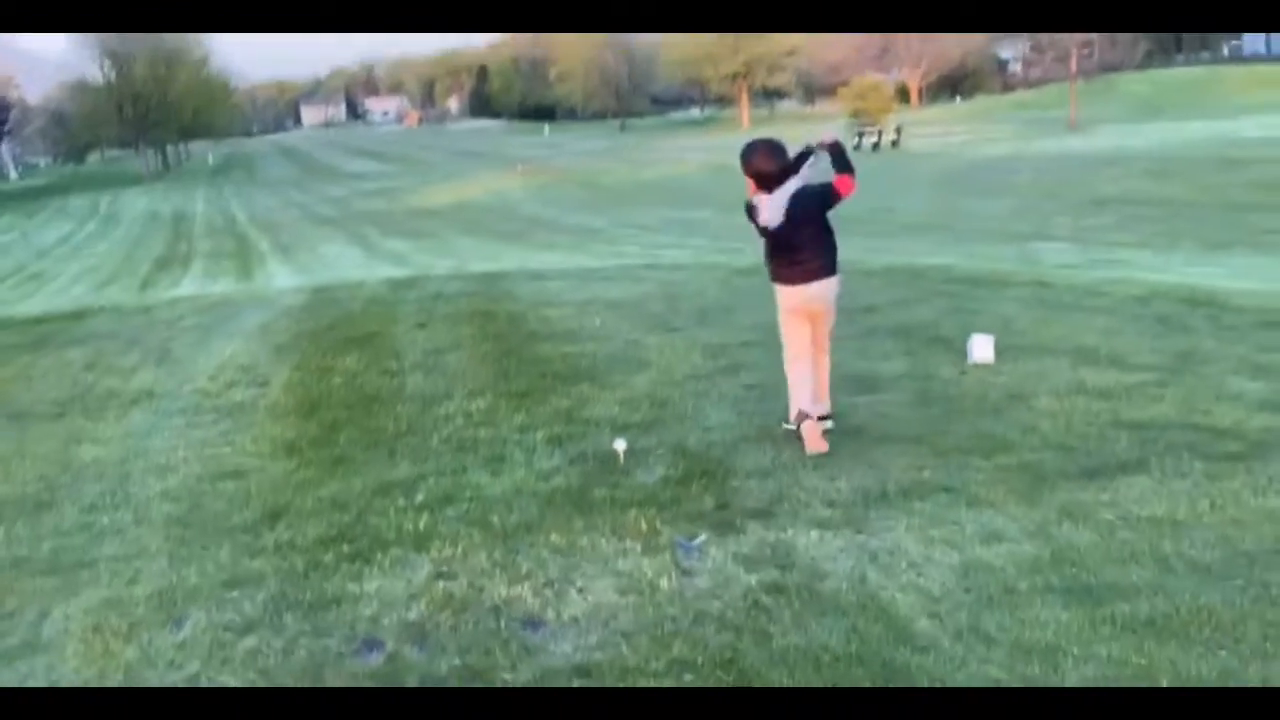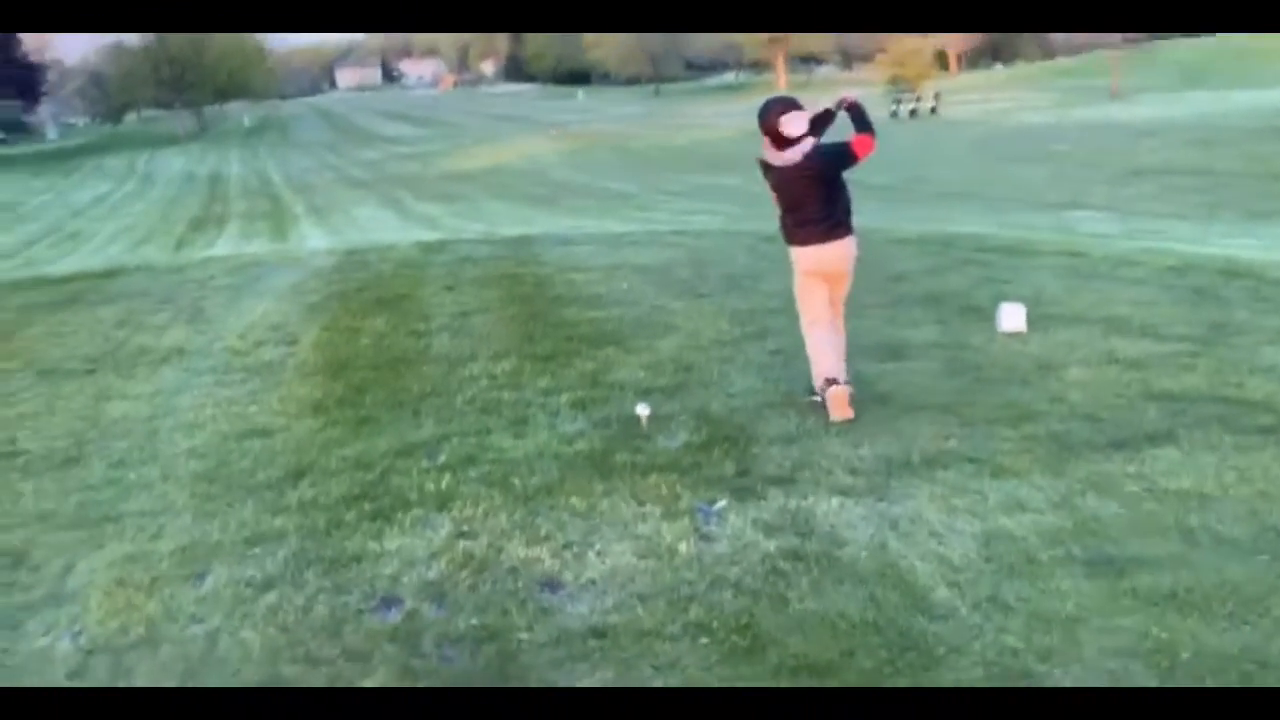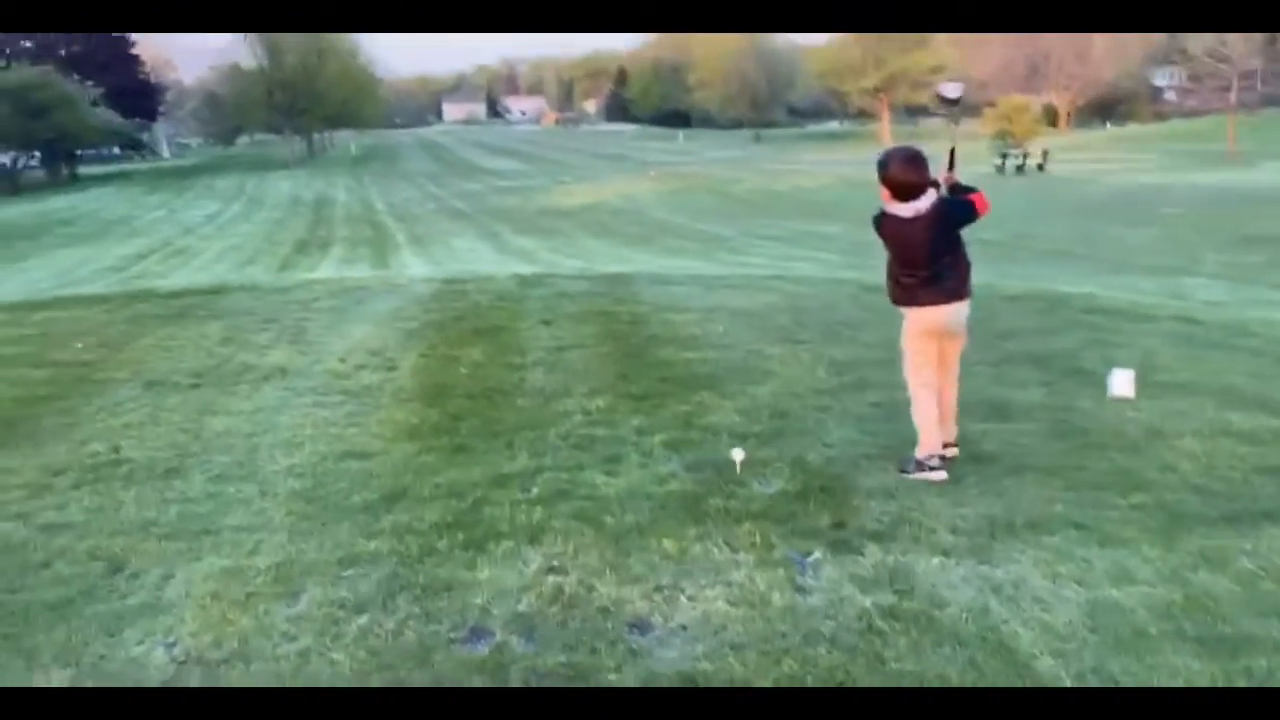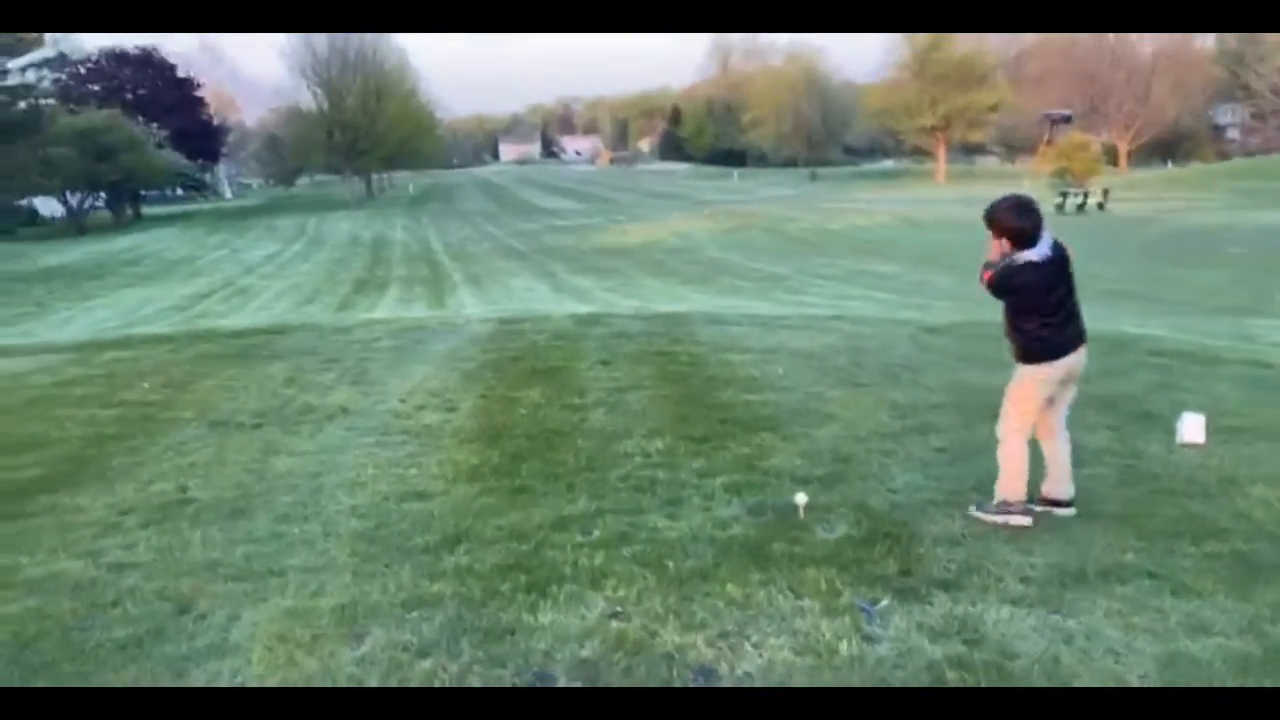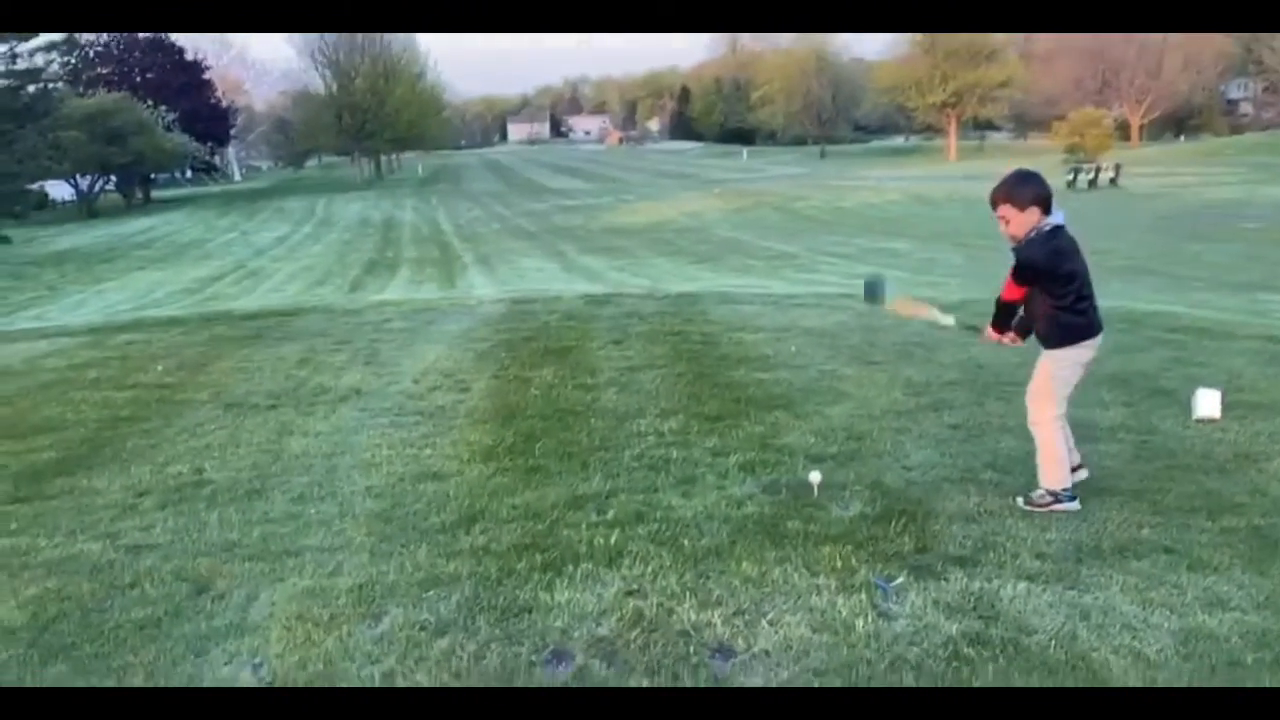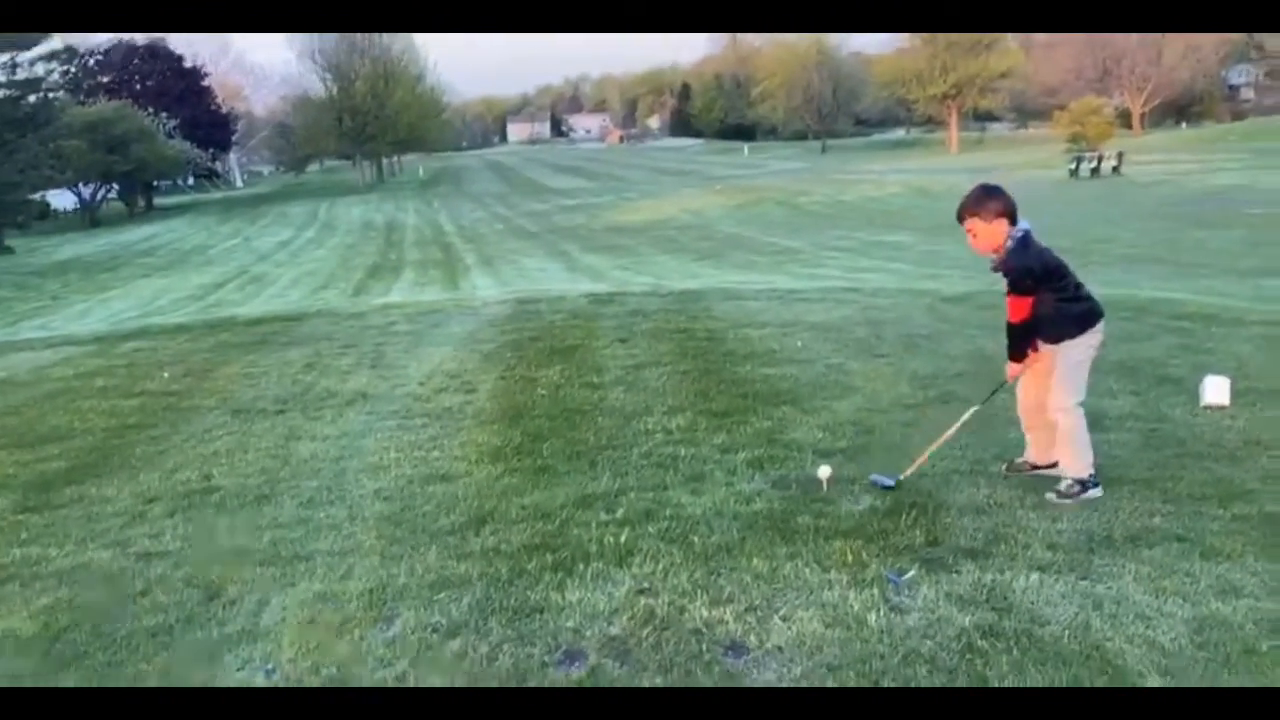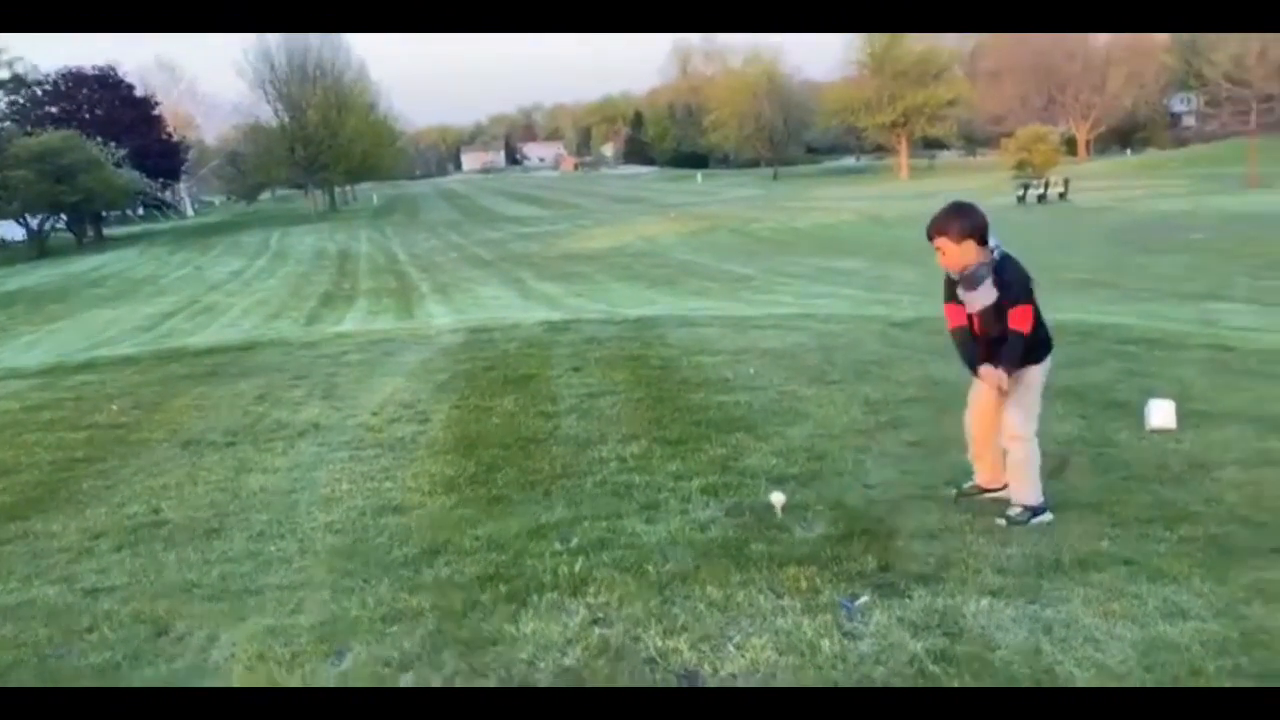
dt=0.5s
person 1, frame 1
left shoulder: (754, 210)
right shoulder: (811, 198)
left elbow: (782, 182)
right elbow: (847, 180)
left wrist: (809, 151)
right wrist: (833, 147)
left hip: (790, 291)
right hip: (825, 284)
left knee: (796, 357)
right knee: (819, 350)
left ankle: (804, 415)
right ankle: (820, 411)
person 1, frame 2
left shoulder: (769, 167)
right shoulder: (824, 158)
left elbow: (801, 144)
right elbow: (866, 139)
left wrist: (831, 111)
right wrist: (852, 107)
left hip: (806, 253)
right hip: (841, 246)
left knee: (814, 322)
right knee: (835, 315)
left ankle: (830, 380)
right ankle: (836, 378)
person 1, frame 3
left shoulder: (883, 223)
right shoulder: (946, 211)
right elbow: (980, 202)
left wrist: (937, 190)
right wrist: (952, 186)
left hip: (919, 314)
right hip: (956, 306)
left knee: (922, 385)
right knee: (947, 376)
left ankle: (929, 457)
right ankle: (945, 438)
person 1, frame 4
left shoulder: (1008, 278)
right shoulder: (1058, 254)
left elbow: (990, 278)
left wrist: (992, 262)
right wrist: (1012, 255)
left hip: (1040, 364)
right hip: (1073, 354)
left knee: (1012, 430)
right knee: (1053, 425)
left ankle: (1011, 502)
right ankle: (1059, 494)
person 1, frame 5
left shoulder: (1034, 253)
right shoulder: (1055, 240)
left elbow: (1011, 296)
left wrist: (998, 327)
right wrist: (1018, 329)
left hip: (1068, 342)
right hip: (1078, 335)
left knee: (1043, 412)
right knee: (1043, 402)
left ankle: (1059, 490)
right ankle: (1069, 463)
person 1, frame 6
left shoulder: (1021, 262)
right shoulder: (1016, 253)
left elbow: (1019, 316)
right elbow: (1026, 309)
left wrist: (1015, 357)
right wrist: (1030, 348)
left hip: (1078, 332)
right hip: (1053, 333)
left knee: (1062, 403)
right knee: (1030, 393)
left ankle: (1083, 478)
right ankle: (1042, 456)
person 1, frame 7
left shoulder: (1011, 275)
right shoulder: (954, 281)
left elbow: (1022, 329)
right elbow: (958, 329)
left wrist: (1006, 367)
right wrist: (980, 366)
left hip: (1028, 362)
right hip: (988, 363)
left knee: (1016, 430)
right knee: (977, 422)
left ankle: (1031, 503)
right ankle: (991, 481)
